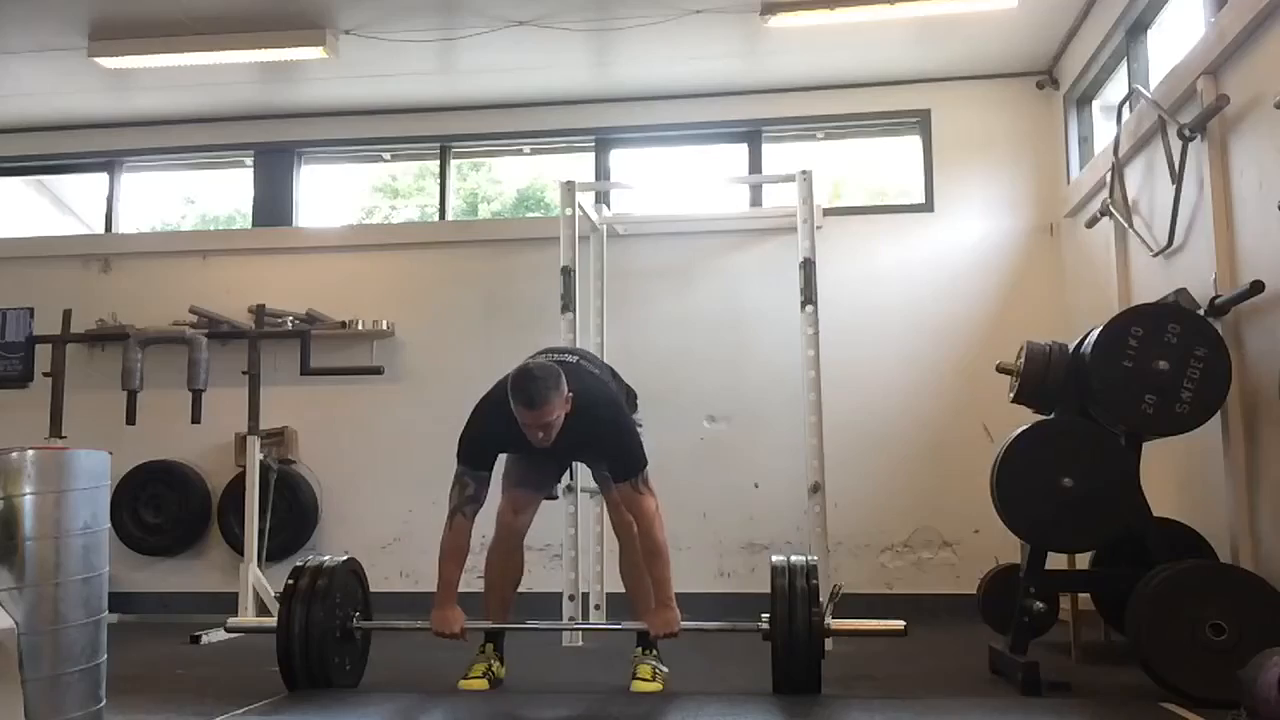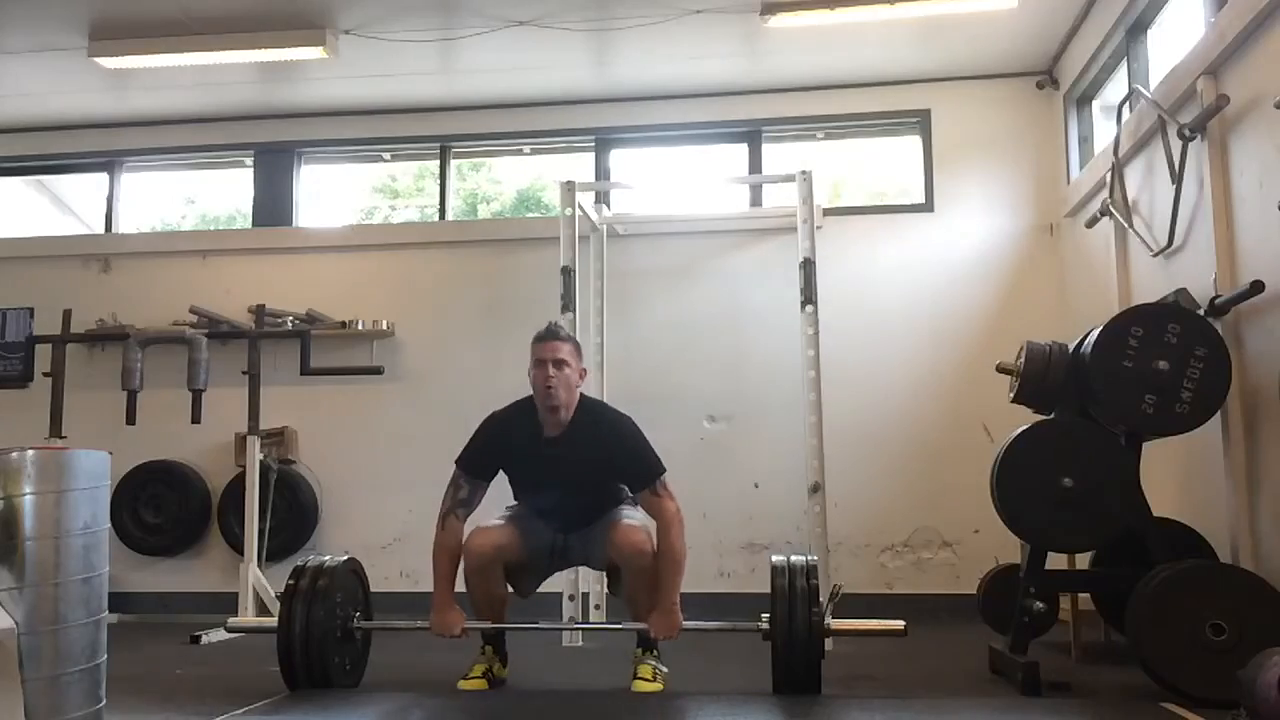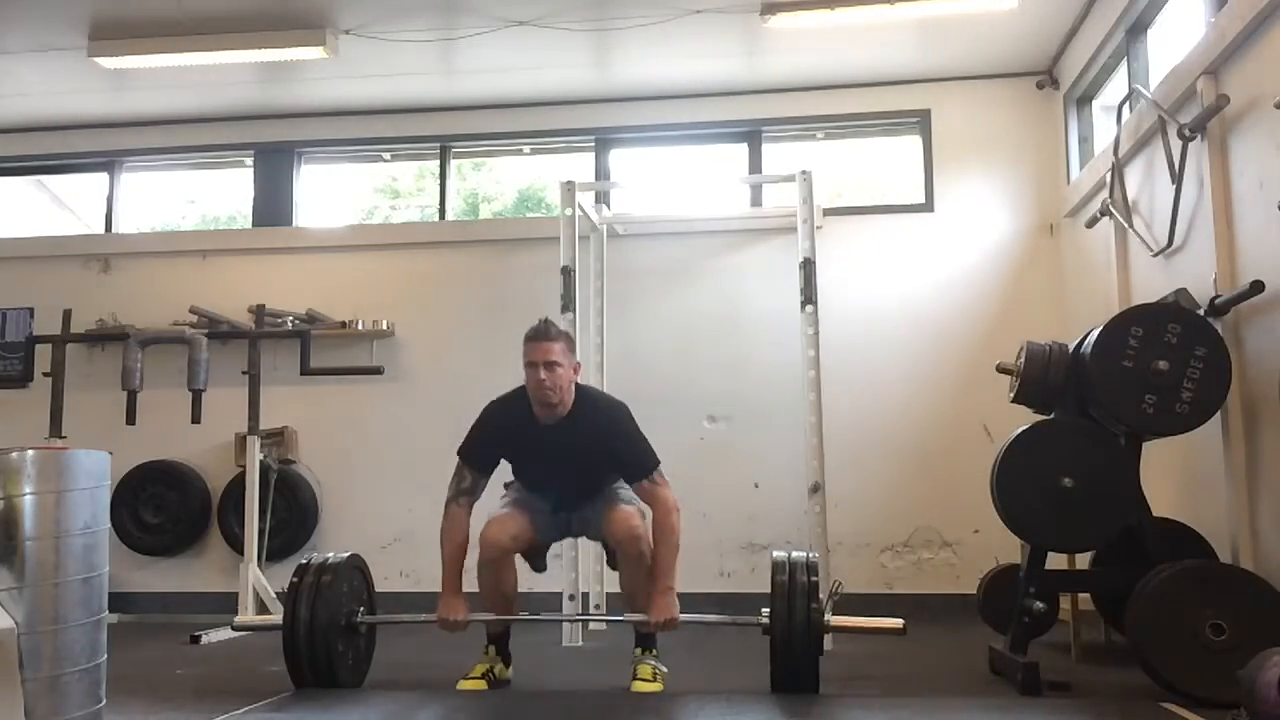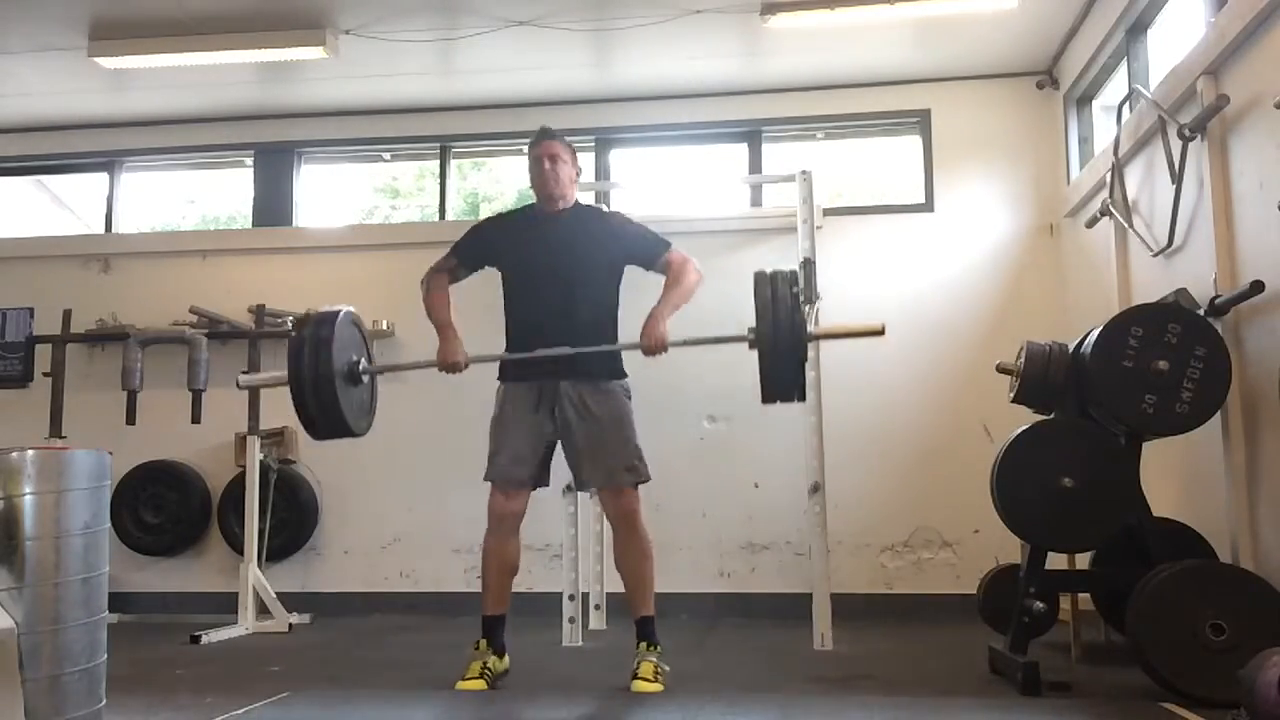
dt=0.7s
person 1, frame 1
left shoulder: (606, 411)
right shoulder: (490, 415)
left elbow: (645, 512)
right elbow: (462, 511)
left wrist: (666, 604)
right wrist: (445, 602)
left hip: (600, 432)
left knee: (628, 523)
right knee: (509, 524)
left ankle: (647, 650)
right ankle: (492, 649)
person 1, frame 2
left shoulder: (613, 428)
right shoulder: (502, 427)
left elbow: (668, 513)
right elbow: (453, 511)
left wrist: (668, 608)
right wrist: (443, 604)
left hip: (602, 521)
right hip: (537, 523)
left knee: (637, 544)
right knee: (477, 547)
left ankle: (648, 652)
right ankle: (492, 652)
person 1, frame 3
left shoulder: (607, 415)
right shoulder: (500, 417)
left elbow: (663, 502)
right elbow: (459, 501)
left wrist: (665, 591)
right wrist: (452, 591)
left hip: (602, 491)
right hip: (536, 496)
left knee: (631, 532)
right knee: (495, 539)
left ankle: (646, 652)
right ankle: (496, 654)
person 1, frame 4
left shoulder: (610, 228)
right shoulder: (500, 229)
left elbow: (686, 268)
right elbow: (436, 277)
left wrist: (660, 316)
right wrist: (447, 334)
left hip: (597, 381)
right hip: (524, 383)
left knee: (625, 509)
right knee: (504, 510)
left ankle: (648, 646)
right ankle: (491, 646)
